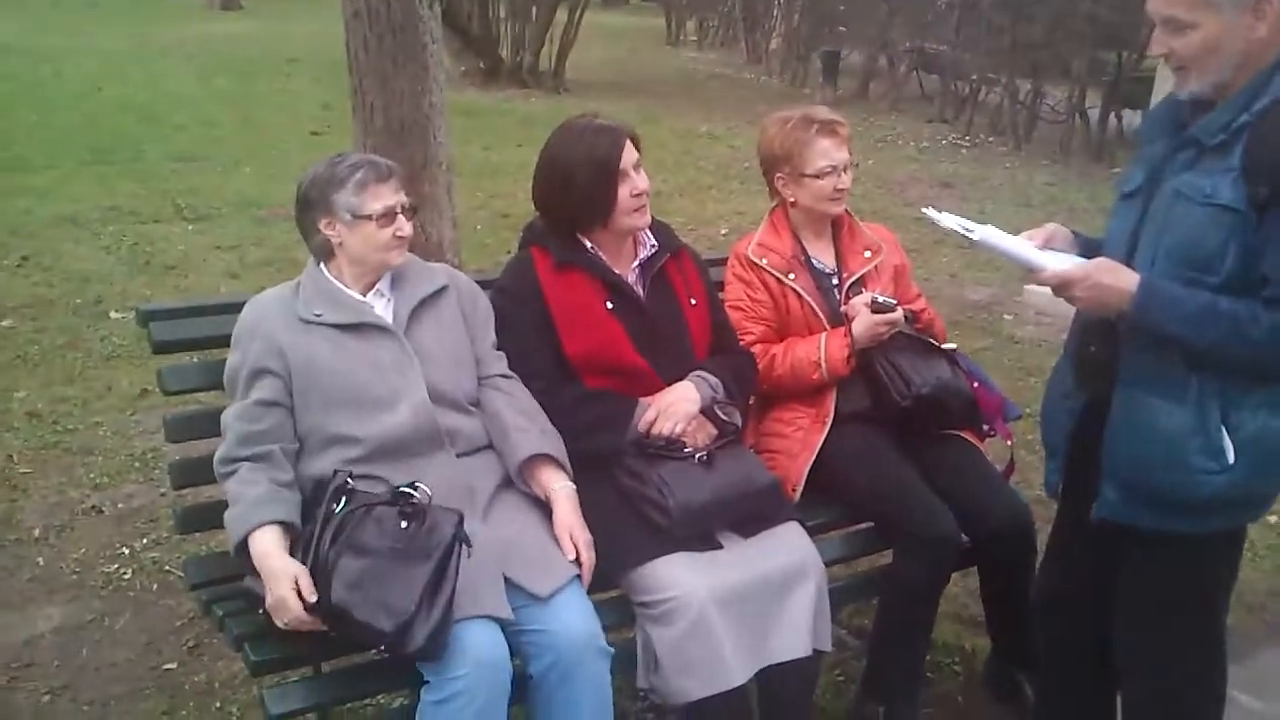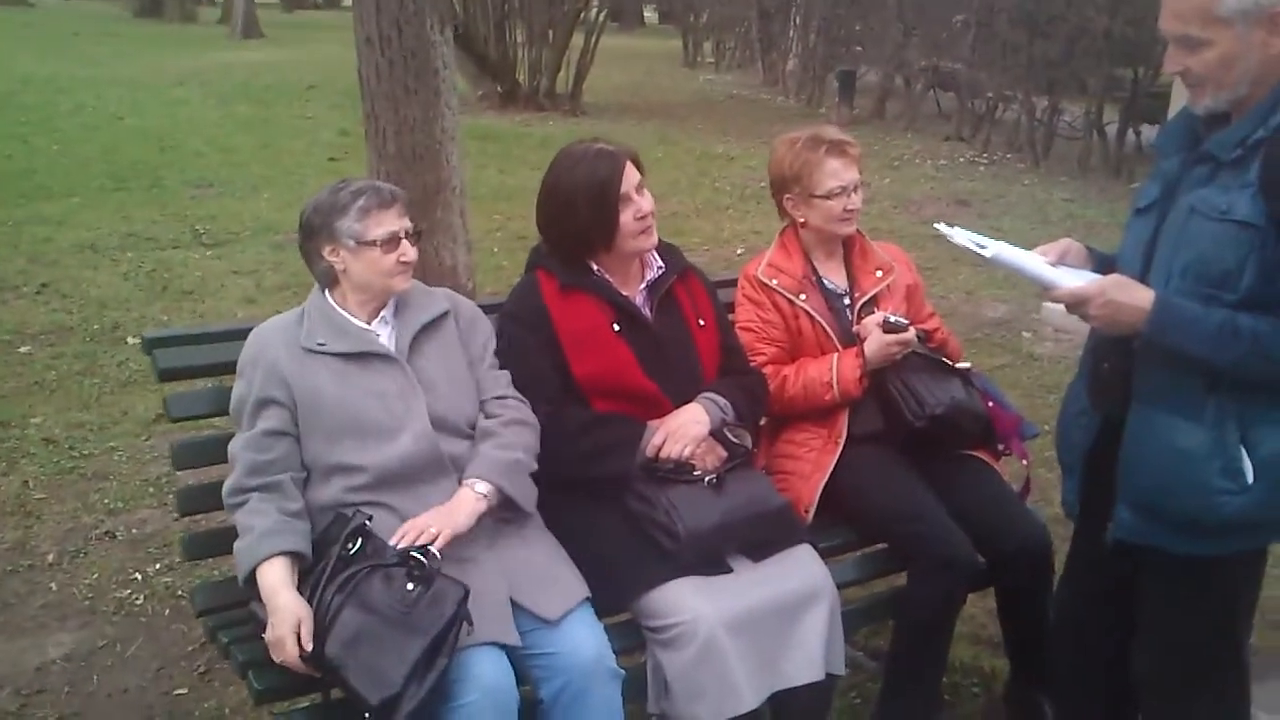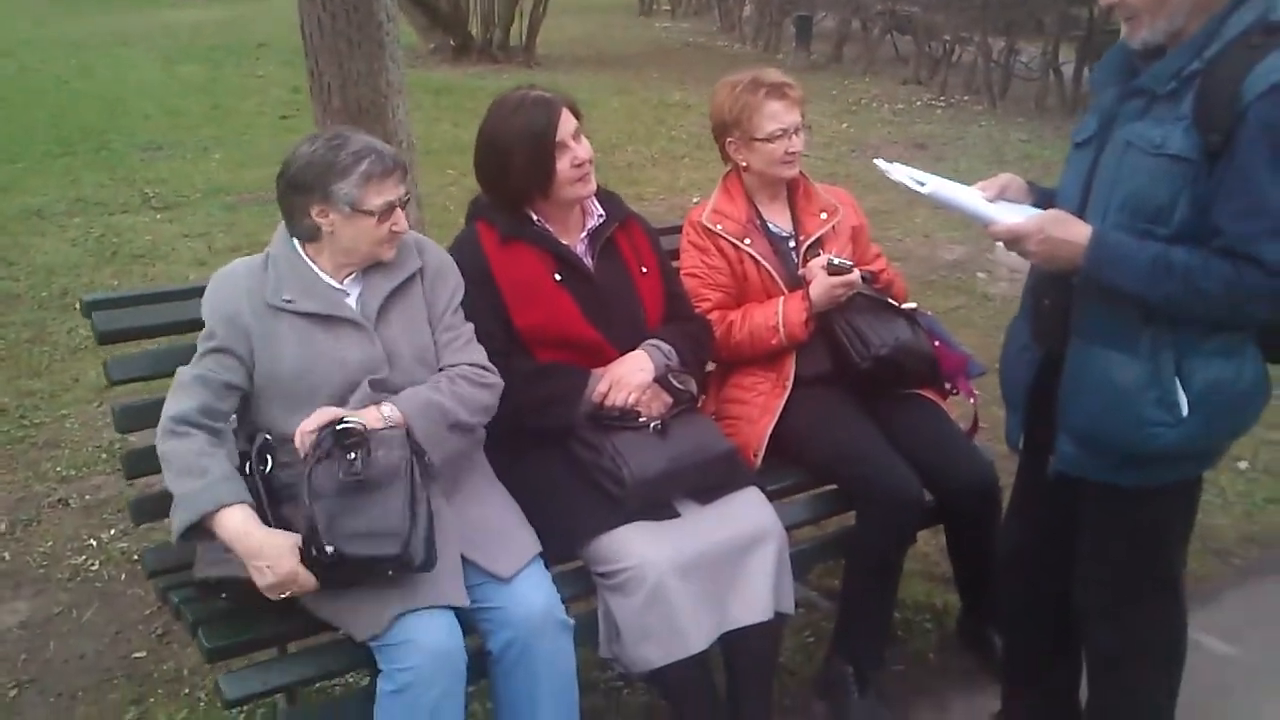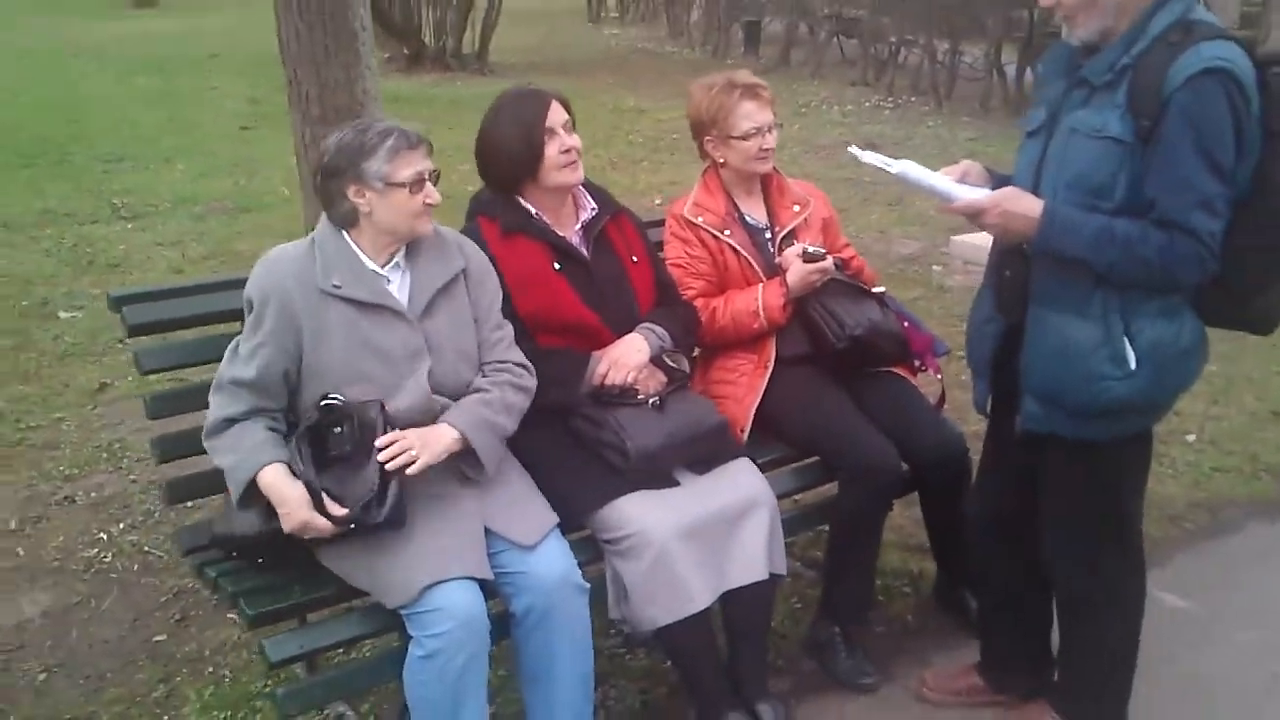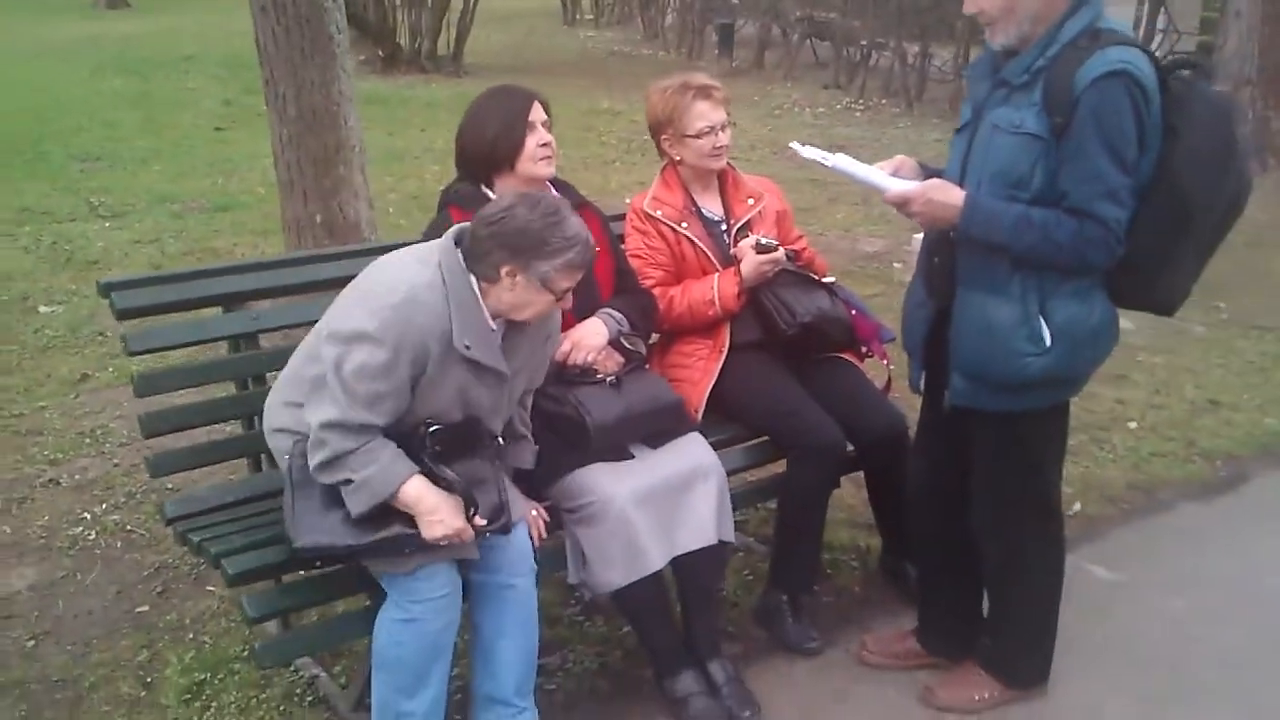
dt=1s
person 1, frame 1
right shoulder: (1177, 119)
left wrist: (1140, 300)
right wrist: (1080, 250)
left hip: (1190, 461)
right hip: (1105, 433)
right knee: (1066, 626)
person 1, frame 2
right shoulder: (1193, 134)
left wrist: (1154, 316)
right wrist: (1095, 265)
left hip: (1208, 482)
right hip: (1122, 453)
right knee: (1084, 648)
person 1, frame 3
right shoulder: (1136, 65)
left wrist: (1092, 251)
right wrist: (1035, 199)
left hip: (1148, 405)
right hip: (1065, 378)
left knee: (1124, 603)
right knee: (1033, 566)
person 1, frame 4
left shoulder: (1199, 76)
right shoulder: (1079, 60)
left elbow: (1186, 251)
left wrist: (1043, 223)
right wrist: (995, 185)
left hip: (1102, 367)
right hip: (1028, 346)
left knee: (1088, 548)
right knee: (1001, 519)
person 1, frame 5
left shoulder: (1105, 79)
right shoulder: (1006, 64)
left elbow: (1095, 235)
left wrist: (967, 211)
right wrist: (929, 177)
left hip: (1024, 343)
right hip: (960, 327)
left knee: (1012, 512)
right knee: (938, 490)
left ankle: (1011, 663)
right ankle: (946, 630)
person 2, frame 1
left shoulder: (675, 258)
right shoulder: (528, 281)
left elbow: (738, 360)
right elbow: (537, 404)
left wrist: (698, 386)
right wrist: (643, 415)
left hip: (700, 455)
right hip: (603, 468)
left knee: (797, 562)
right knee: (689, 593)
person 2, frame 2
left shoulder: (683, 280)
right shoulder: (535, 306)
left elbow: (748, 381)
right elbow: (543, 432)
left wrist: (707, 409)
right wrist: (651, 438)
left hip: (707, 479)
right hip: (606, 494)
left knee: (809, 584)
right knee: (697, 617)
person 2, frame 3
left shoulder: (624, 226)
right shoulder: (477, 255)
left elbow: (693, 328)
left wrist: (650, 357)
right wrist: (596, 387)
left hip: (652, 423)
right hip: (551, 444)
left knee: (756, 527)
right knee: (647, 560)
person 2, frame 4
left shoulder: (613, 219)
right shoulder: (484, 246)
left elbow: (680, 311)
left wrist: (645, 340)
right wrist: (598, 368)
left hip: (647, 401)
right hip: (555, 423)
left knee: (748, 494)
right knee: (651, 527)
person 2, frame 5
left shoulder: (577, 210)
right shoulder: (457, 233)
left elbow: (639, 298)
left wrist: (606, 323)
right wrist: (558, 348)
left hip: (605, 379)
right hip: (523, 401)
left knee: (699, 464)
right knee: (610, 494)
left ankle: (708, 650)
right ankle: (673, 667)
person 3, frame 1
left shoulder: (879, 243)
right shoulder: (753, 260)
left elbow: (927, 325)
right elbow: (755, 366)
left wrist: (896, 325)
right wrist: (848, 340)
right hip: (818, 422)
left knee: (1009, 520)
right knee: (932, 531)
left ankle: (1016, 665)
person 3, frame 2
left shoulder: (891, 262)
right shoulder: (764, 283)
left elbow: (940, 343)
right elbow: (767, 387)
left wrist: (908, 345)
right wrist: (860, 361)
right hip: (831, 442)
left knee: (1026, 541)
right knee: (948, 554)
person 3, frame 3
left shoulder: (835, 205)
right shoulder: (709, 228)
left elbow: (884, 283)
right elbow: (713, 333)
left wrist: (860, 289)
right wrist: (805, 304)
right hip: (779, 386)
left knee: (972, 477)
right knee: (895, 492)
left ankle: (985, 619)
right ankle: (850, 667)
person 3, frame 4
left shoulder: (807, 198)
right shoulder: (690, 222)
left elbow: (853, 269)
right elbow: (698, 320)
left wrist: (833, 276)
right wrist: (783, 290)
right hip: (760, 367)
left knee: (944, 446)
right knee: (875, 462)
left ankle: (958, 580)
right ankle: (837, 626)
person 3, frame 5
left shoulder: (763, 193)
right shoulder: (650, 216)
left elbow: (805, 259)
right elbow: (657, 308)
left wrist: (785, 268)
right wrist: (738, 280)
right hip: (715, 353)
left knee: (886, 426)
right knee: (821, 440)
left ankle: (902, 553)
right ankle: (784, 595)
person 4, frame 1
left shoulder: (452, 290)
right shoulder: (271, 321)
left elbow: (500, 392)
right elbow: (256, 457)
left wrist: (559, 490)
right wrist: (272, 558)
left hip: (490, 498)
left knee: (576, 638)
right knee: (475, 658)
person 4, frame 2
left shoulder: (454, 314)
right shoulder: (276, 349)
left elbow: (508, 415)
right elbow: (265, 487)
left wrist: (469, 501)
right wrist: (279, 593)
left hip: (493, 527)
left knee: (586, 661)
person 4, frame 3
left shoulder: (423, 262)
right shoulder: (243, 295)
left elbow: (477, 382)
right elbow: (190, 428)
left wrist: (377, 417)
right wrist: (247, 536)
left hip: (446, 480)
left knee: (536, 616)
right knee: (427, 645)
person 4, frame 4
left shoulder: (459, 257)
right shoulder: (287, 279)
left elbow: (510, 375)
right elbow: (240, 409)
left wrist: (448, 434)
right wrist: (278, 485)
left hip: (470, 465)
left knee: (555, 581)
right knee: (453, 611)
person 4, frame 5
left shoulder: (534, 309)
right shoulder: (406, 304)
left elbow: (513, 402)
right elbow: (340, 436)
left wrist: (510, 489)
right wrist: (423, 501)
right hip: (335, 447)
left knee: (509, 554)
right knee: (428, 580)
